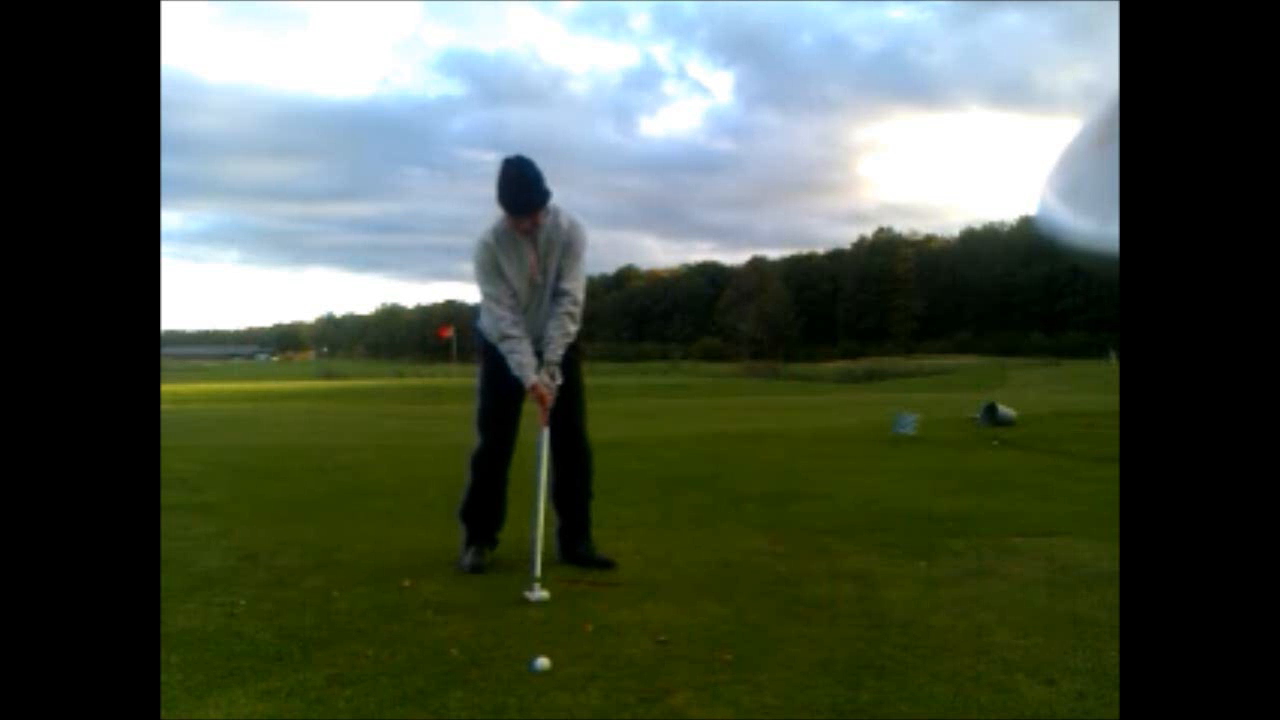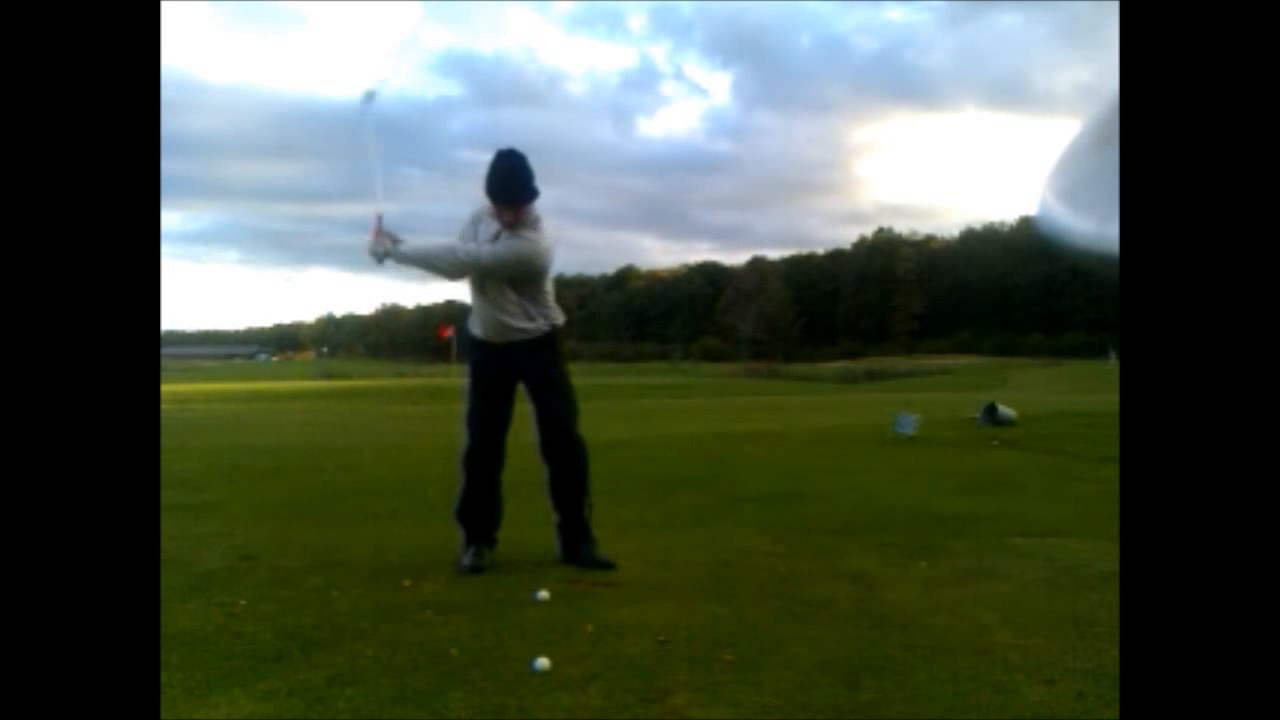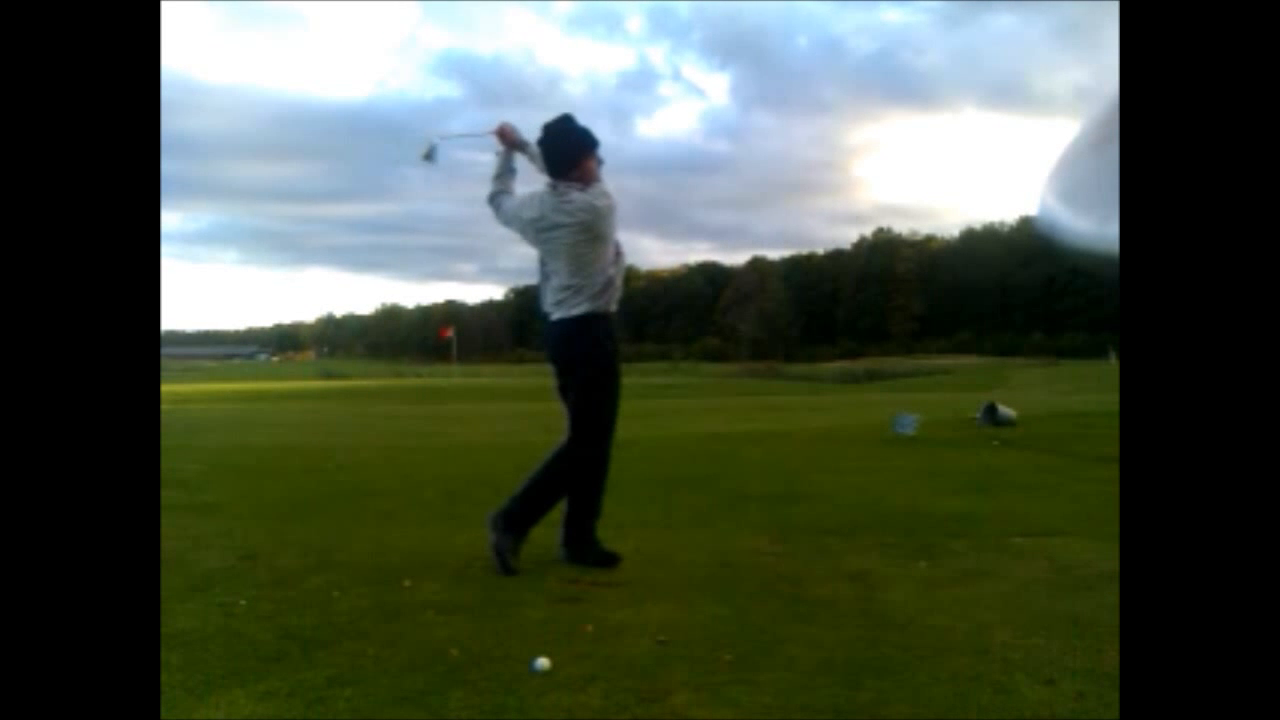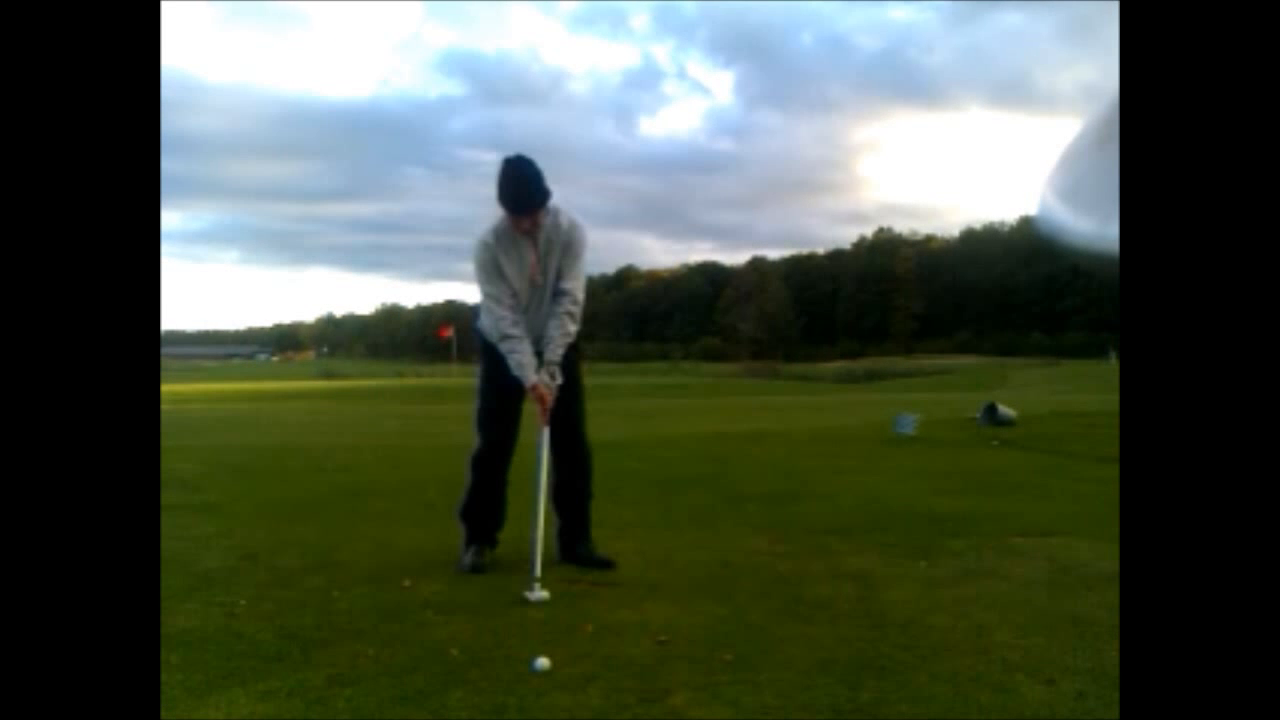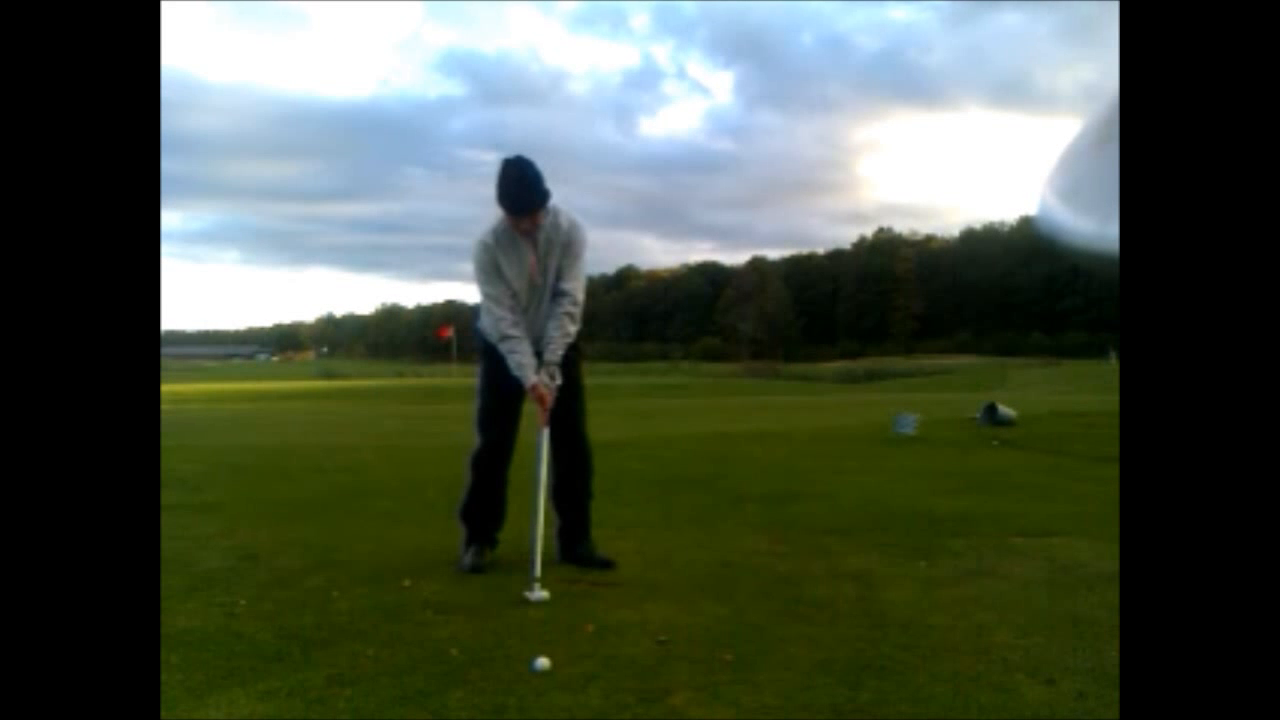
dt=1s
person 1, frame 1
left shoulder: (570, 231)
right shoulder: (489, 246)
left elbow: (569, 301)
right elbow: (504, 318)
left wrist: (551, 367)
right wrist: (530, 377)
left hip: (559, 345)
right hip: (503, 348)
left knee: (572, 443)
right knee: (494, 443)
left ankle: (575, 538)
right ankle: (479, 538)
person 1, frame 2
left shoulder: (531, 246)
right shoulder: (484, 218)
left elbow: (460, 260)
right elbow: (453, 257)
left wrist: (392, 249)
right wrist: (399, 245)
left hip: (539, 344)
right hip: (489, 346)
left knee: (564, 442)
right knee: (483, 447)
left ankle: (577, 538)
right ankle: (478, 538)
person 1, frame 3
left shoulder: (531, 208)
right shoulder: (597, 205)
left elbow: (498, 199)
right elbow: (585, 182)
left wrist: (507, 151)
right wrist: (523, 144)
left hip: (562, 329)
right hip: (590, 331)
left knee: (592, 439)
right knee: (587, 440)
left ankle: (580, 538)
right ankle: (512, 519)
person 1, frame 4
left shoulder: (569, 230)
right shoulder: (489, 245)
left elbow: (569, 301)
right elbow: (503, 317)
left wrist: (549, 369)
right wrist: (530, 377)
left hip: (558, 344)
right hip: (504, 348)
left knee: (571, 443)
right knee: (494, 443)
left ankle: (575, 539)
right ankle: (479, 538)
person 1, frame 5
left shoulder: (569, 230)
right shoulder: (488, 245)
left elbow: (569, 301)
right elbow: (503, 318)
left wrist: (550, 368)
right wrist: (530, 378)
left hip: (557, 344)
right hip: (504, 349)
left knee: (572, 442)
right knee: (494, 442)
left ankle: (576, 539)
right ankle: (479, 538)
